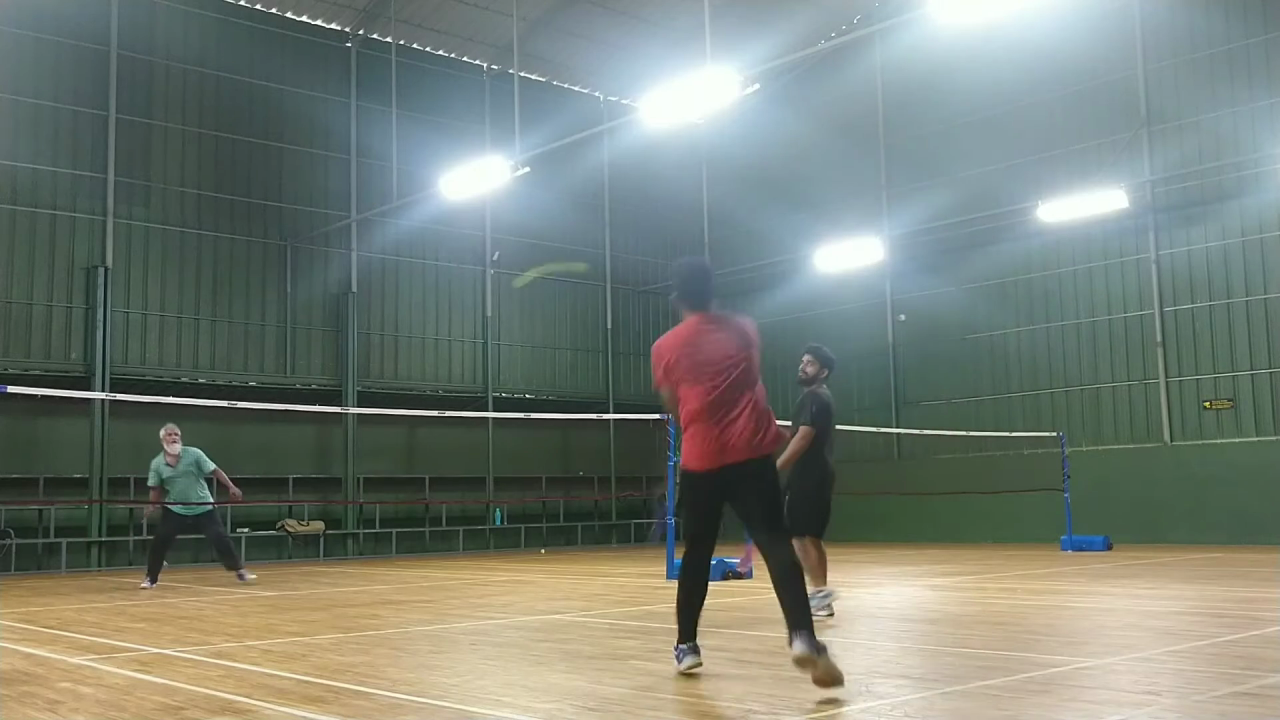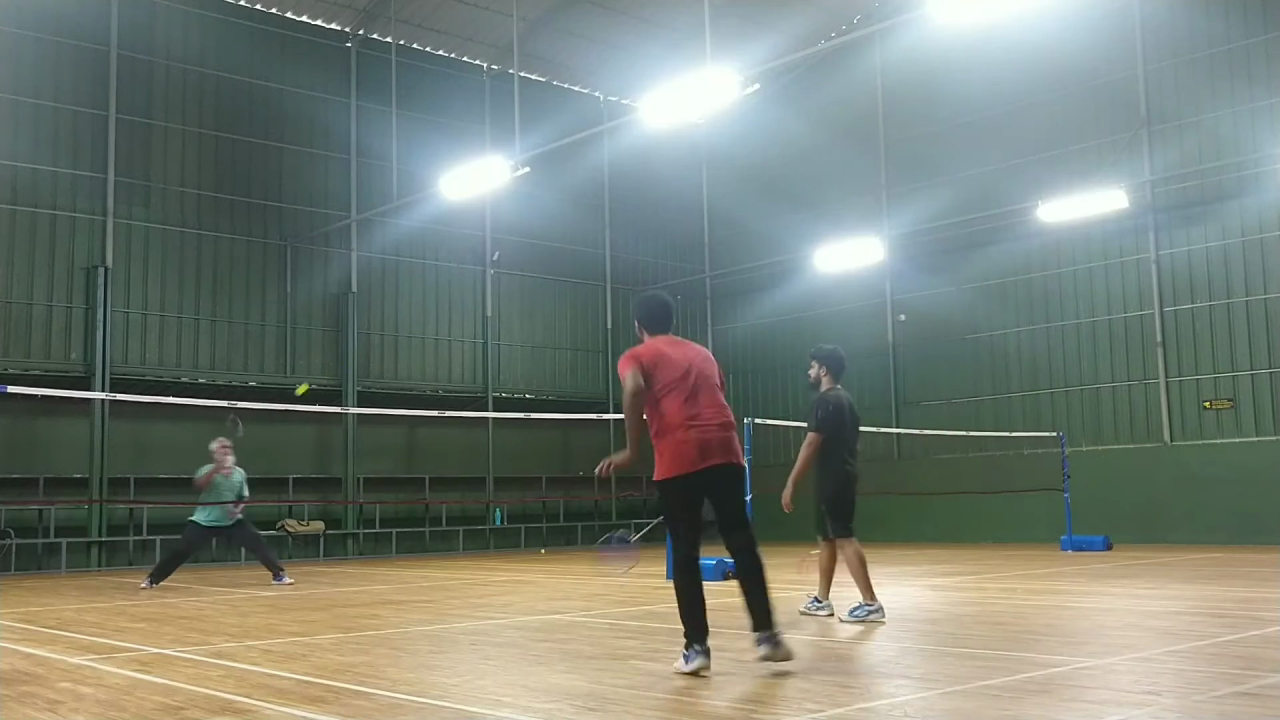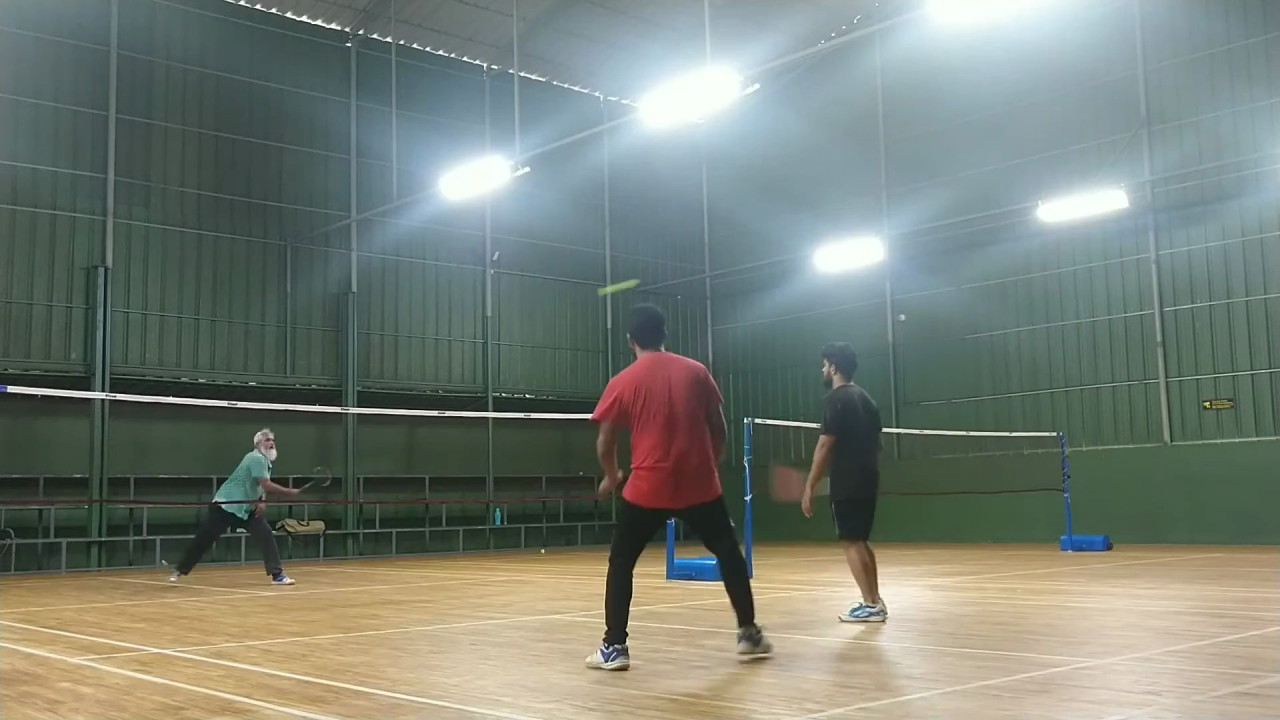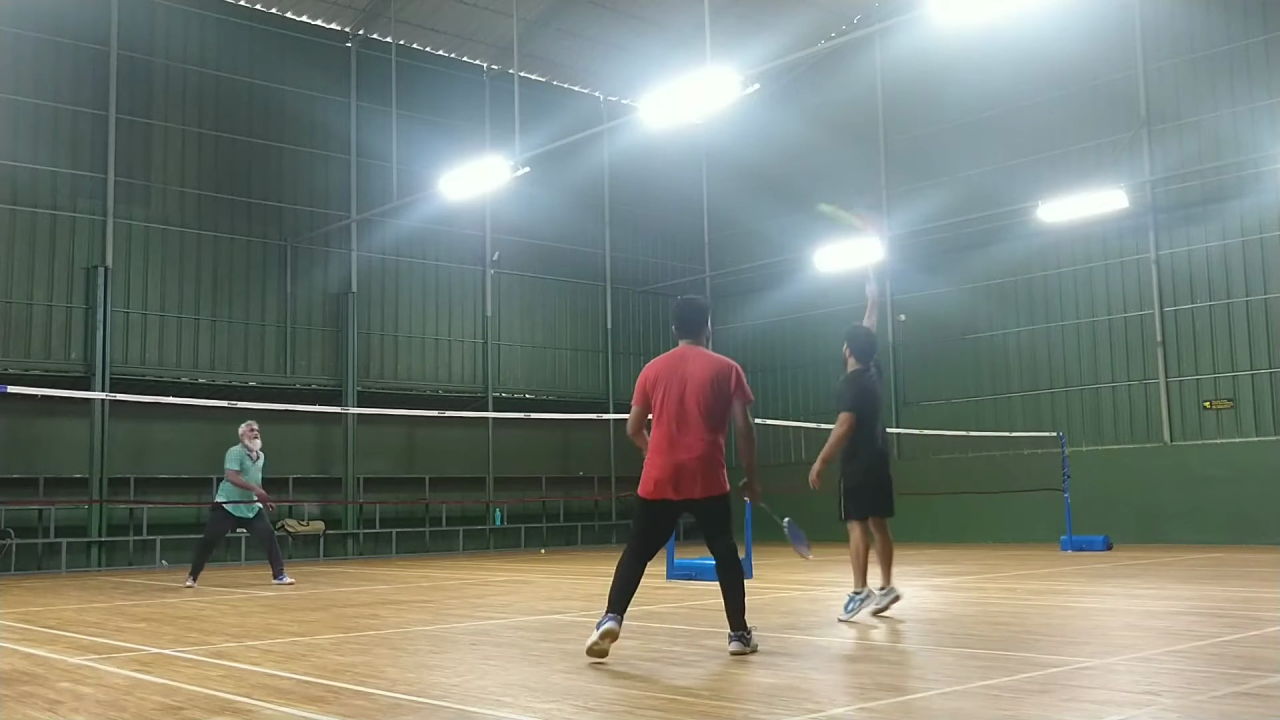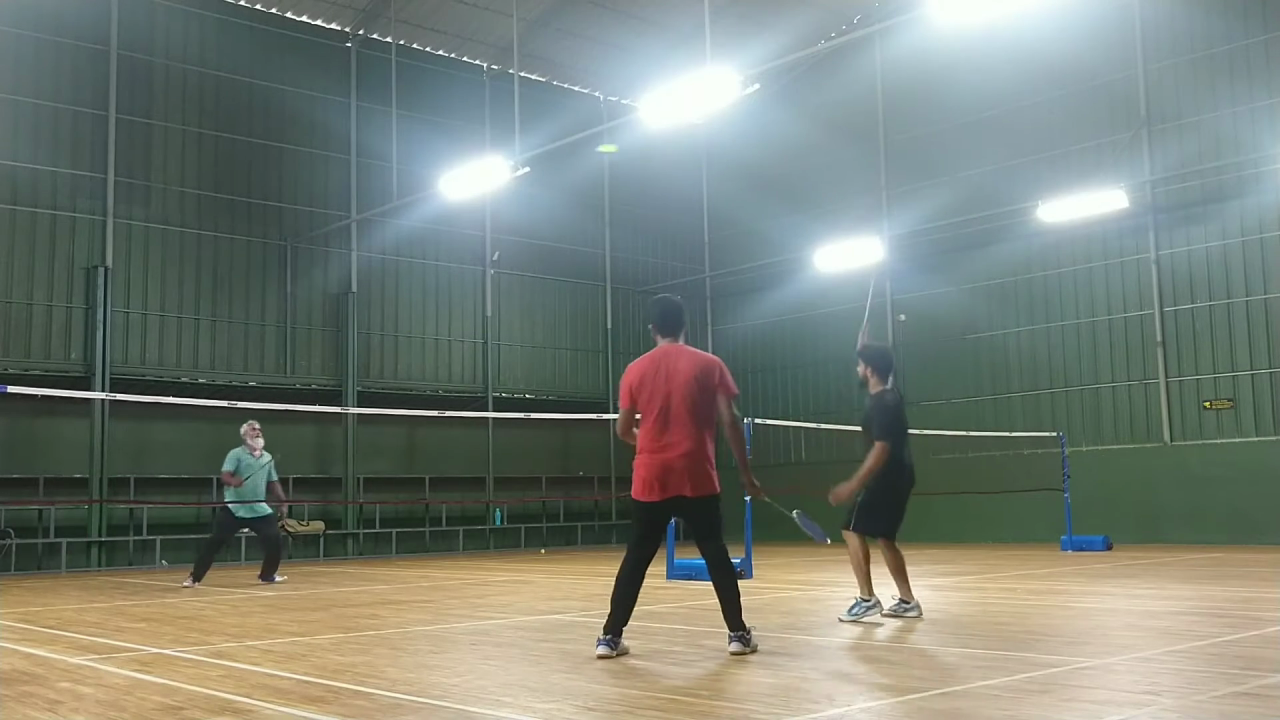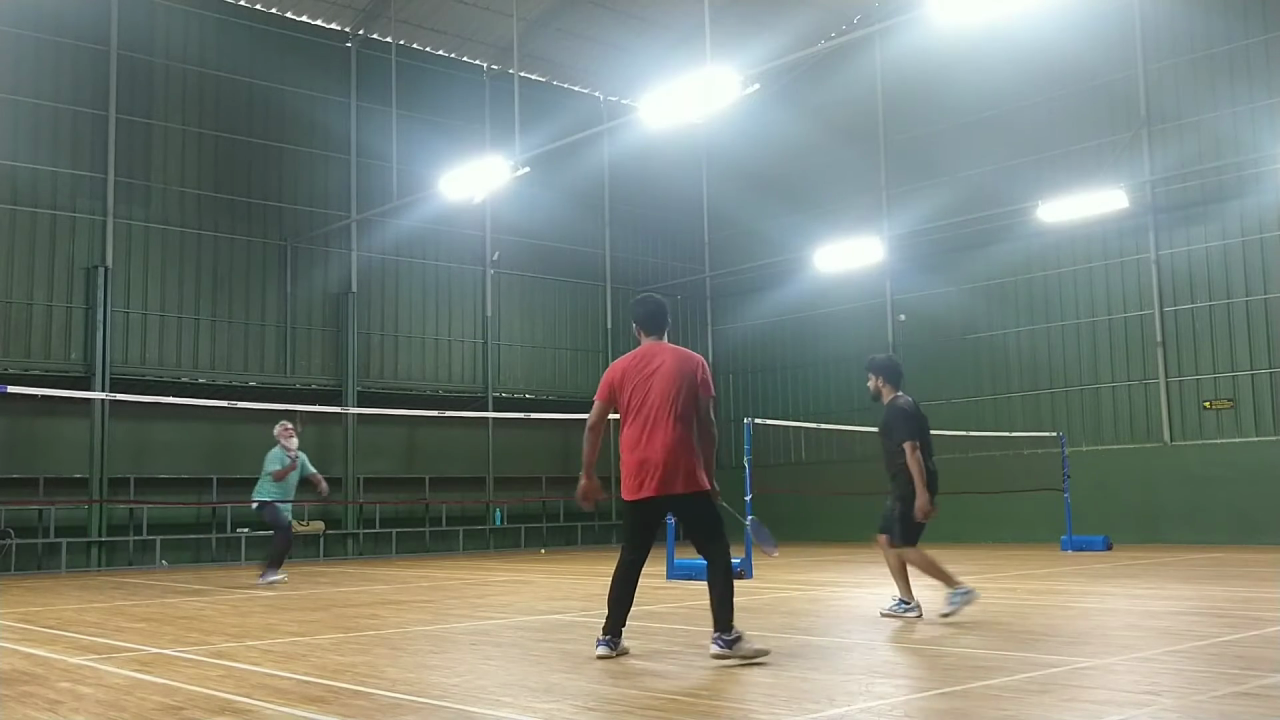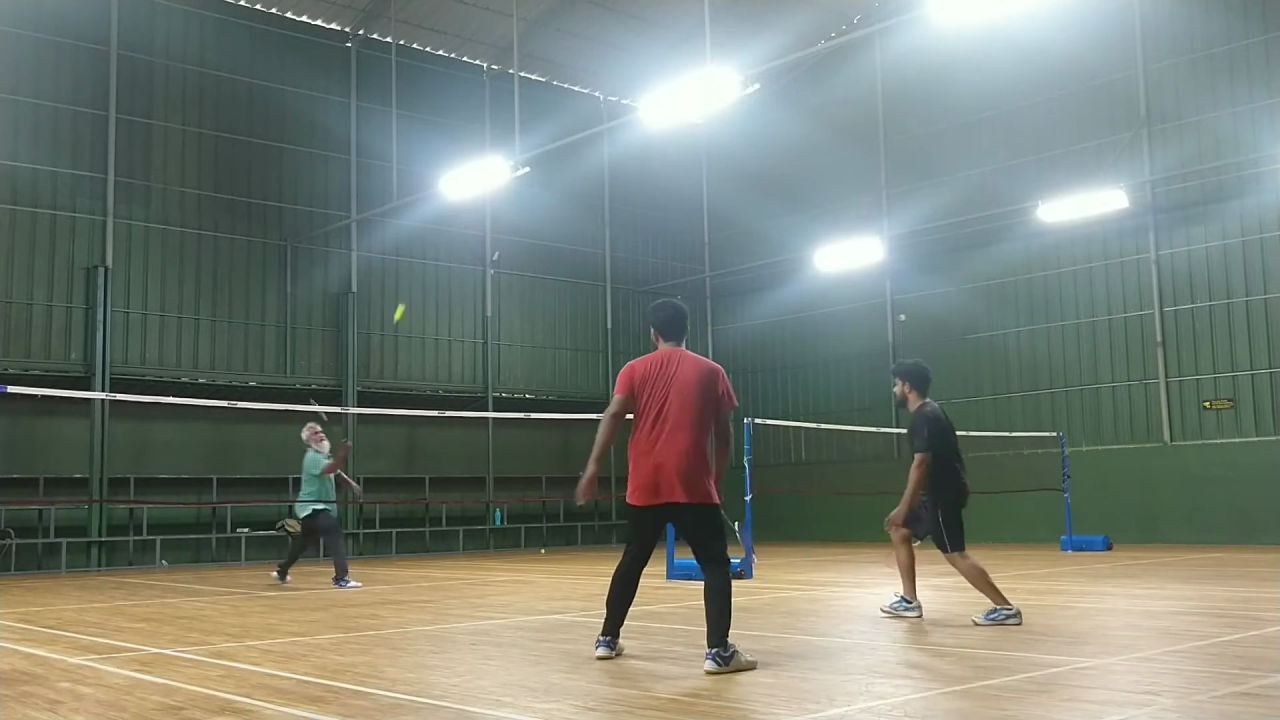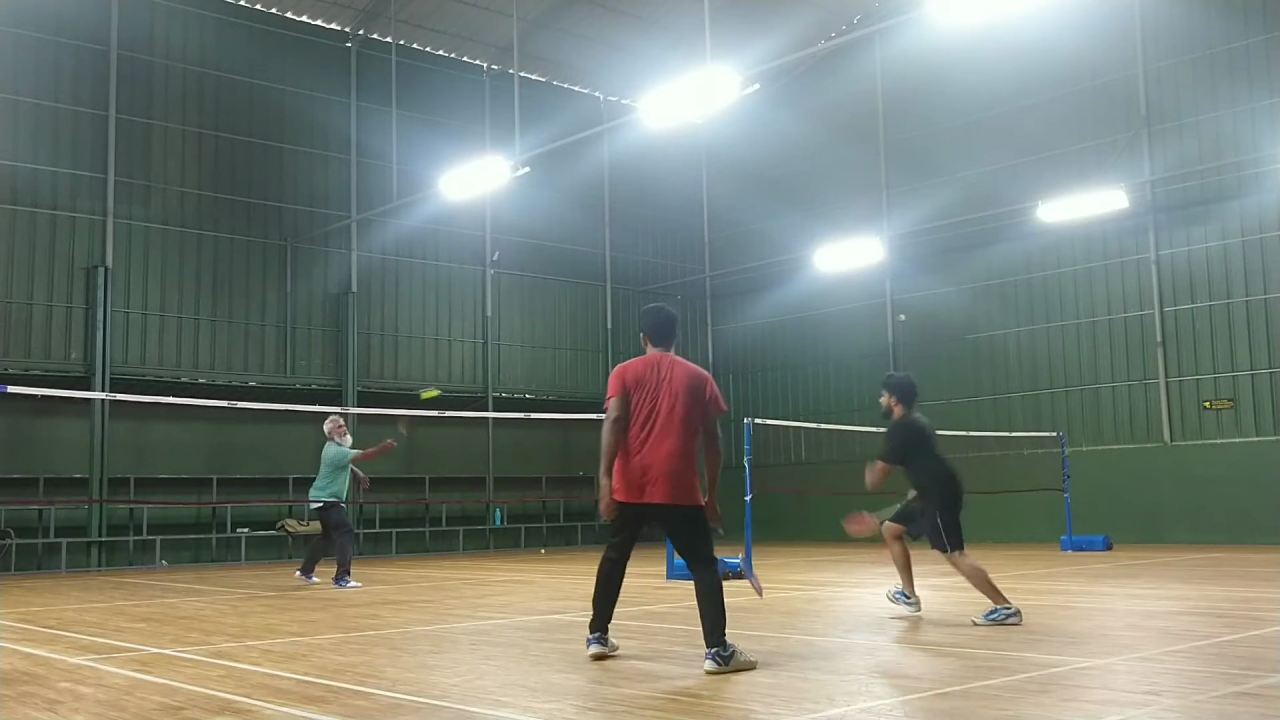
dt=0.3s
person 1, frame 1
left shoulder: (665, 347)
right shoulder: (742, 330)
left hip: (701, 457)
right hip: (751, 452)
left knee: (697, 552)
right knee: (776, 546)
left ankle: (686, 646)
right ankle: (803, 640)
person 1, frame 2
left shoulder: (636, 357)
right shoulder: (701, 355)
left elbow: (633, 391)
left wrist: (631, 448)
left hip: (678, 460)
right hip: (724, 453)
left knee: (685, 552)
right knee: (742, 545)
left ankle: (696, 649)
right ankle: (765, 635)
person 1, frame 3
left shoulder: (622, 384)
right shoulder: (697, 371)
left elbow: (604, 445)
right elbow: (720, 429)
left wrist: (611, 477)
right wrist: (709, 466)
left hip: (648, 488)
right hip: (700, 484)
left knee: (621, 562)
right knee: (728, 552)
left ankle: (614, 647)
right ankle: (748, 632)
person 1, frame 4
left shoulder: (653, 369)
right shoulder: (726, 369)
left elbow: (633, 429)
right elbow: (742, 427)
right wrist: (750, 476)
left hip: (659, 479)
right hip: (707, 479)
left knee: (636, 553)
right knee: (726, 554)
left ankle: (611, 620)
right ankle: (739, 634)
person 1, frame 5
left shoulder: (636, 369)
right shoulder: (709, 365)
left elbow: (624, 430)
right elbow: (730, 421)
right wrist: (745, 471)
left hip: (650, 479)
right hip: (696, 478)
left knee: (636, 558)
right knee: (716, 555)
left ankle: (609, 638)
right ankle: (738, 633)
person 1, frame 6
left shoulder: (620, 369)
right shoulder: (692, 363)
left elbow: (594, 426)
right elbow: (706, 424)
left wrist: (588, 475)
right wrist: (709, 471)
left hip: (637, 481)
right hip: (683, 476)
left knee: (631, 558)
right knee: (717, 551)
left ankle: (611, 637)
right ankle: (724, 636)
person 1, frame 7
left shoulder: (635, 370)
right shoulder: (711, 372)
left elbow: (613, 416)
right elbow: (724, 435)
left wrist: (592, 466)
right wrist: (715, 479)
left hip: (644, 486)
right hip: (692, 485)
left knee: (632, 560)
right knee: (715, 564)
left ankle: (607, 639)
right ankle: (718, 651)
person 1, frame 8
left shoulder: (624, 373)
right shoulder: (699, 378)
left elbow: (614, 422)
right elbow: (712, 442)
left wrist: (605, 477)
right wrist: (712, 495)
left hip: (630, 486)
right hip: (679, 489)
left knee: (615, 557)
right knee: (704, 566)
left ankle: (598, 636)
right ankle: (717, 650)
person 2, frame 1
left shoulder: (813, 397)
right shoulder: (822, 398)
left elbow: (802, 439)
left wrist: (775, 469)
left hip: (806, 478)
right hip: (819, 477)
left knee: (796, 534)
right knee: (811, 538)
left ankle: (820, 590)
right ankle: (821, 598)
person 2, frame 2
left shoulder: (824, 400)
right shoulder: (845, 400)
left elbow: (811, 445)
left wrist: (791, 483)
left hip: (832, 483)
right hip: (845, 479)
left knee: (844, 539)
right knee: (828, 539)
left ankle: (871, 603)
right ankle: (821, 600)
person 2, frame 3
left shoulder: (835, 400)
right shoulder: (865, 399)
left elbow: (825, 446)
left wrist: (809, 487)
left hip: (847, 482)
right hip: (867, 479)
left knee: (851, 541)
right knee: (858, 540)
left ankle: (872, 605)
right ankle: (873, 599)
person 2, frame 4
left shoulder: (850, 382)
right shoulder: (871, 373)
left elbow: (844, 424)
right elbow: (869, 334)
left wrist: (820, 462)
right wrist: (873, 301)
left hip: (858, 463)
right hip: (878, 459)
left knee: (856, 524)
right knee: (878, 523)
left ankle: (860, 589)
right ankle: (886, 587)
person 2, frame 5
left shoulder: (881, 405)
right shoulder: (888, 395)
left elbow: (881, 450)
left wrist: (853, 485)
right wrist: (870, 351)
left hip: (887, 481)
right hip: (899, 478)
left knee: (853, 532)
right knee: (885, 539)
left ankle: (867, 599)
right ankle: (907, 601)
person 2, frame 6
left shoulder: (898, 409)
right shoulder: (903, 406)
left elbow: (912, 450)
left wrist: (921, 493)
left hip: (911, 490)
right hip: (907, 489)
left knee: (903, 548)
right knee: (885, 539)
left ankle: (959, 588)
right ankle: (907, 601)
person 2, frame 7
left shoulder: (924, 417)
right shoulder: (929, 412)
left elbow: (920, 464)
right elbow: (948, 458)
left wrist: (903, 507)
left hip: (944, 494)
right hip: (937, 493)
left knee: (956, 556)
right knee: (899, 534)
left ankle: (1006, 608)
right ankle: (909, 601)
person 2, frame 8
left shoulder: (901, 428)
right shoulder: (914, 423)
left elbow: (878, 474)
left wrist: (870, 479)
right wrist: (918, 491)
left hip: (940, 495)
right hip: (932, 495)
left knee: (955, 556)
right knee: (890, 531)
left ankle: (1005, 607)
right ankle: (909, 595)
